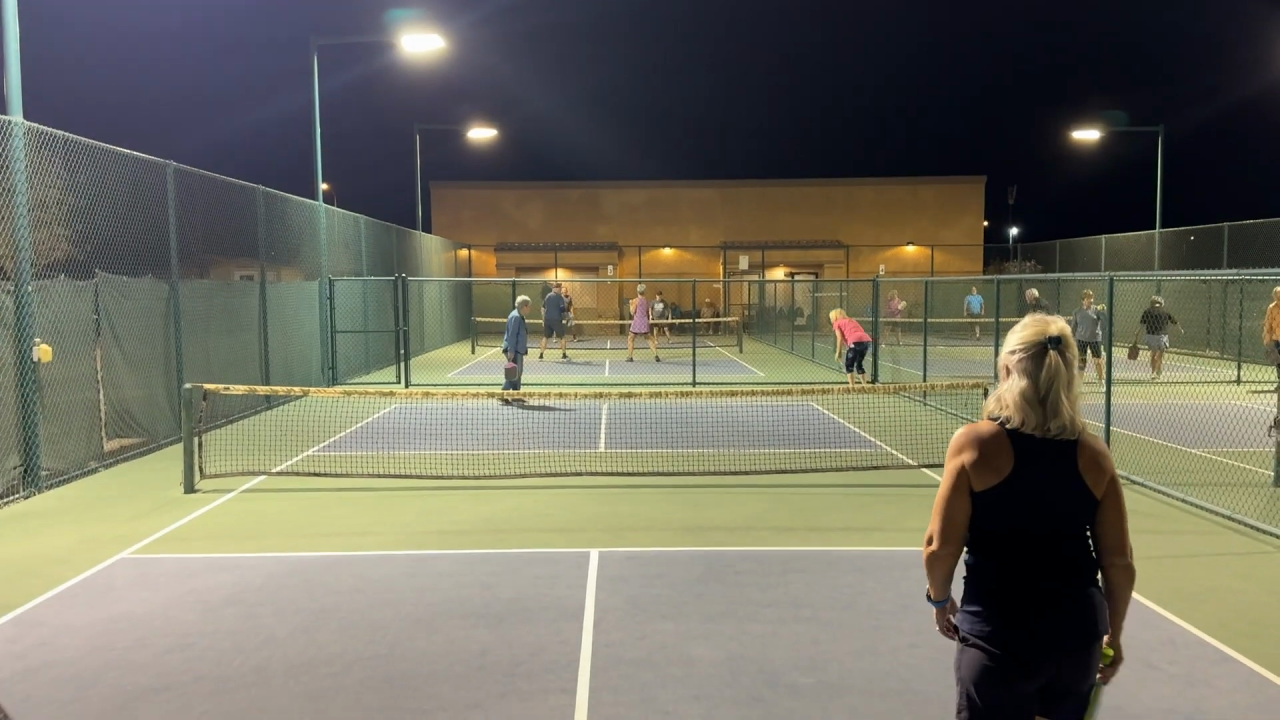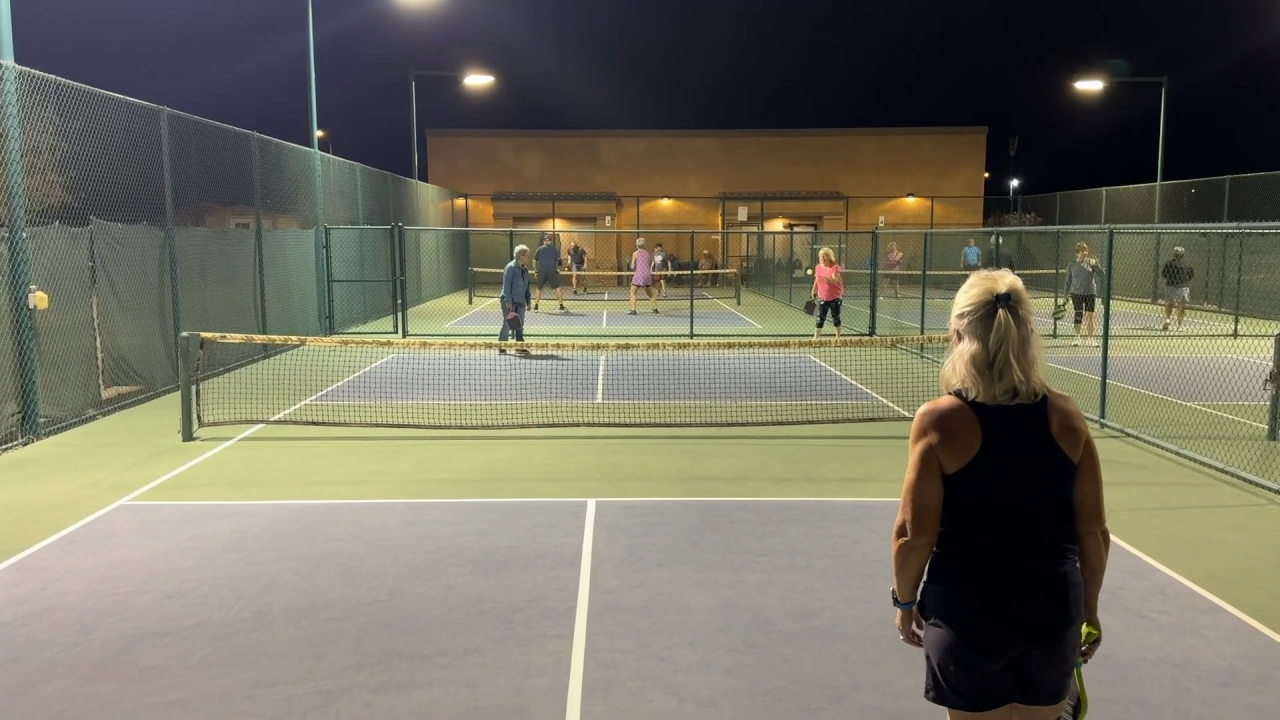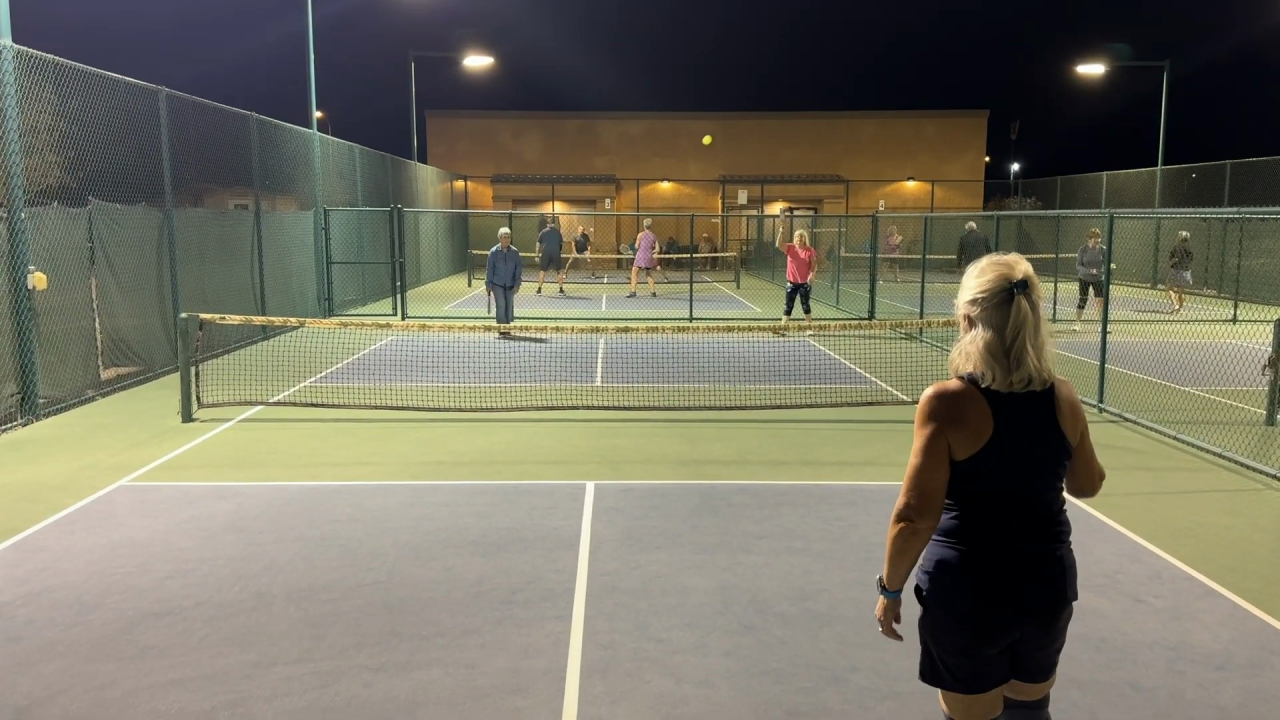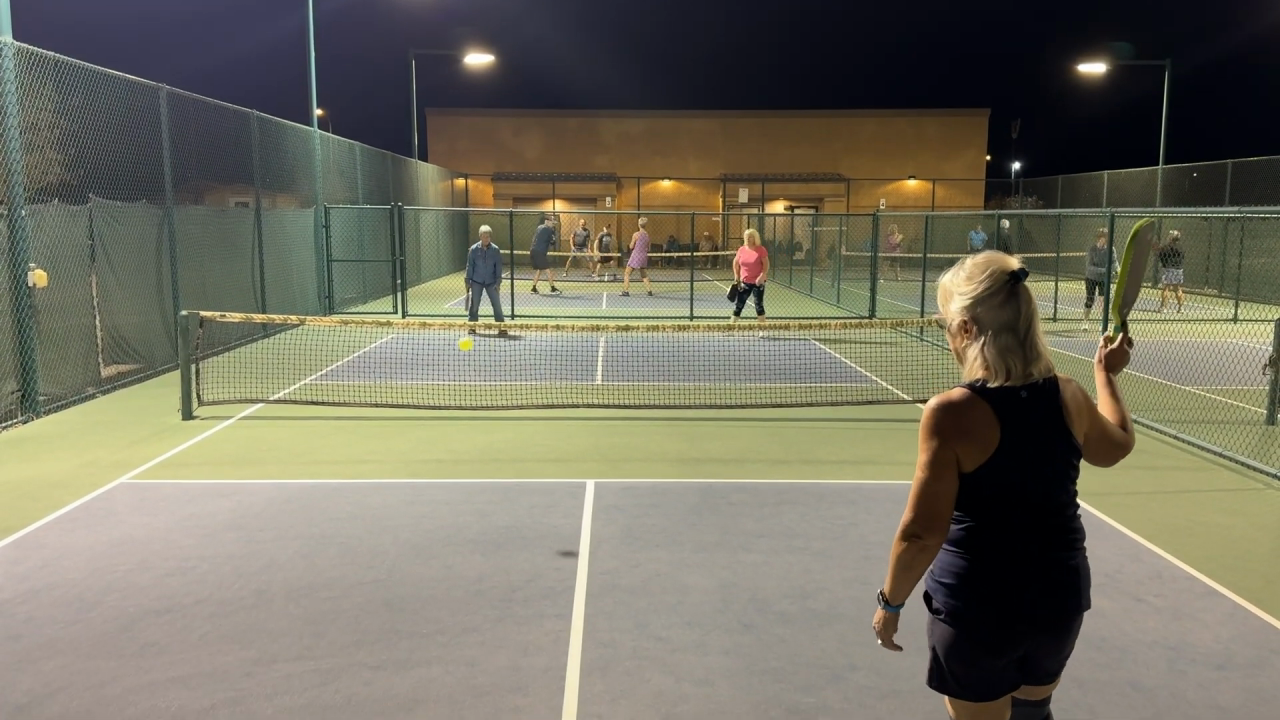
dt=1s
person 1, frame 1
left shoulder: (975, 443)
right shoulder: (1093, 454)
left elbow: (941, 546)
right elbow: (1119, 562)
left wrist: (940, 598)
right wrist: (1113, 633)
left hip: (999, 637)
right hip: (1075, 633)
person 1, frame 2
left shoulder: (939, 421)
right shoulder: (1065, 416)
left elbow: (914, 536)
right elbow: (1092, 531)
left wrist: (905, 600)
right wrist: (1088, 607)
left hip: (968, 617)
right hip: (1052, 611)
person 1, frame 3
left shoulder: (947, 402)
right shoulder: (1062, 398)
left elbow: (915, 517)
right elbow: (1087, 483)
left wrist: (889, 589)
left hip: (967, 597)
right hip: (1047, 589)
person 1, frame 4
left shoulder: (953, 412)
right shoulder: (1068, 395)
left elbow: (922, 532)
right elbow: (1117, 444)
left wrist: (890, 602)
right wrist: (1106, 374)
left hip: (978, 604)
right hip: (1060, 595)
